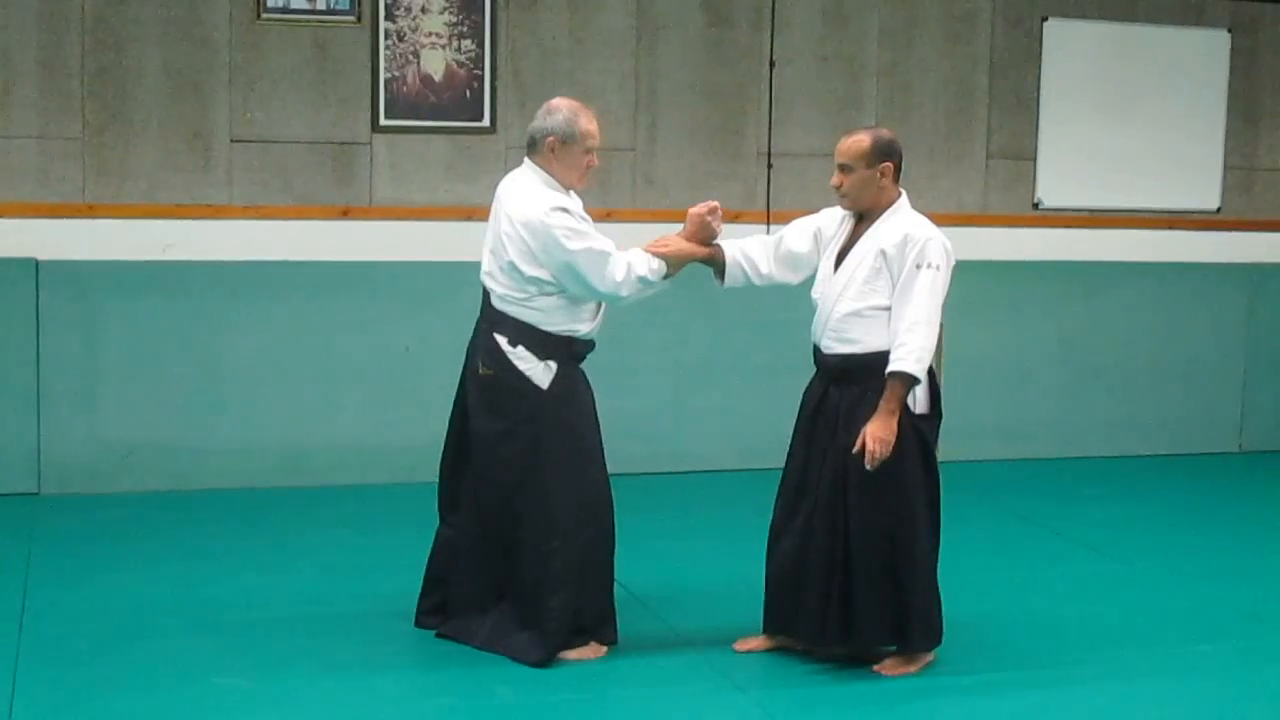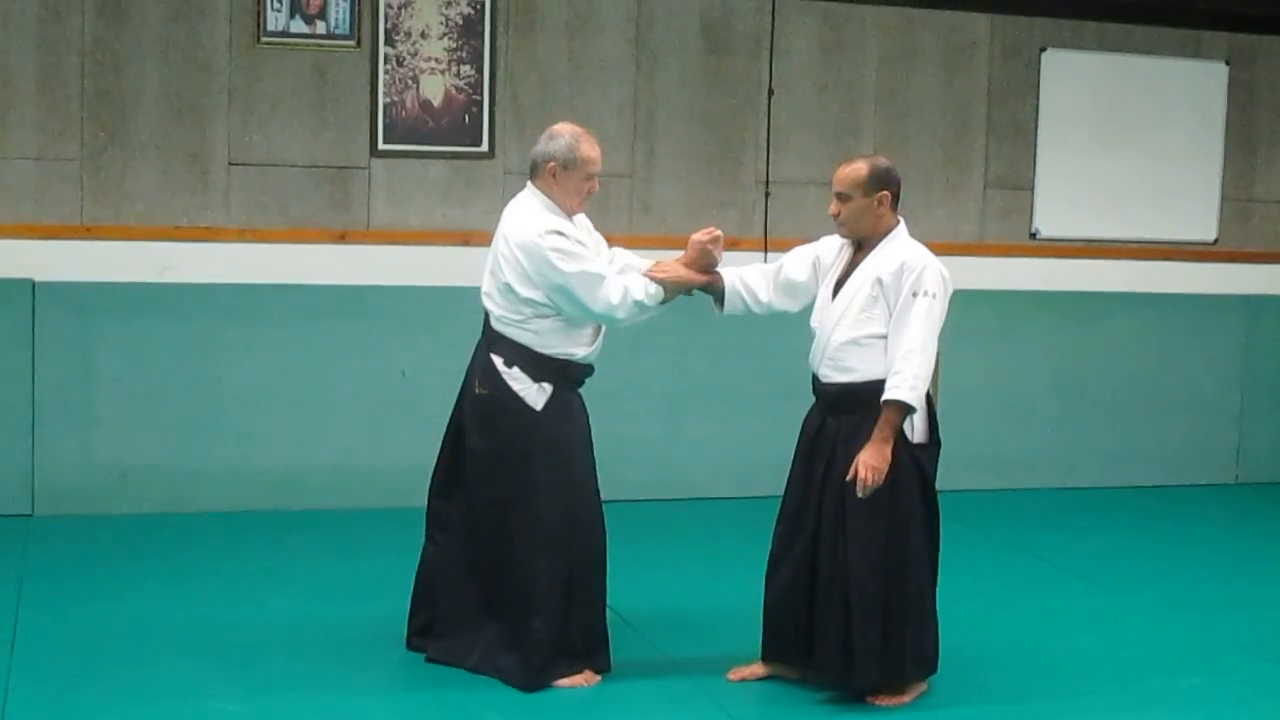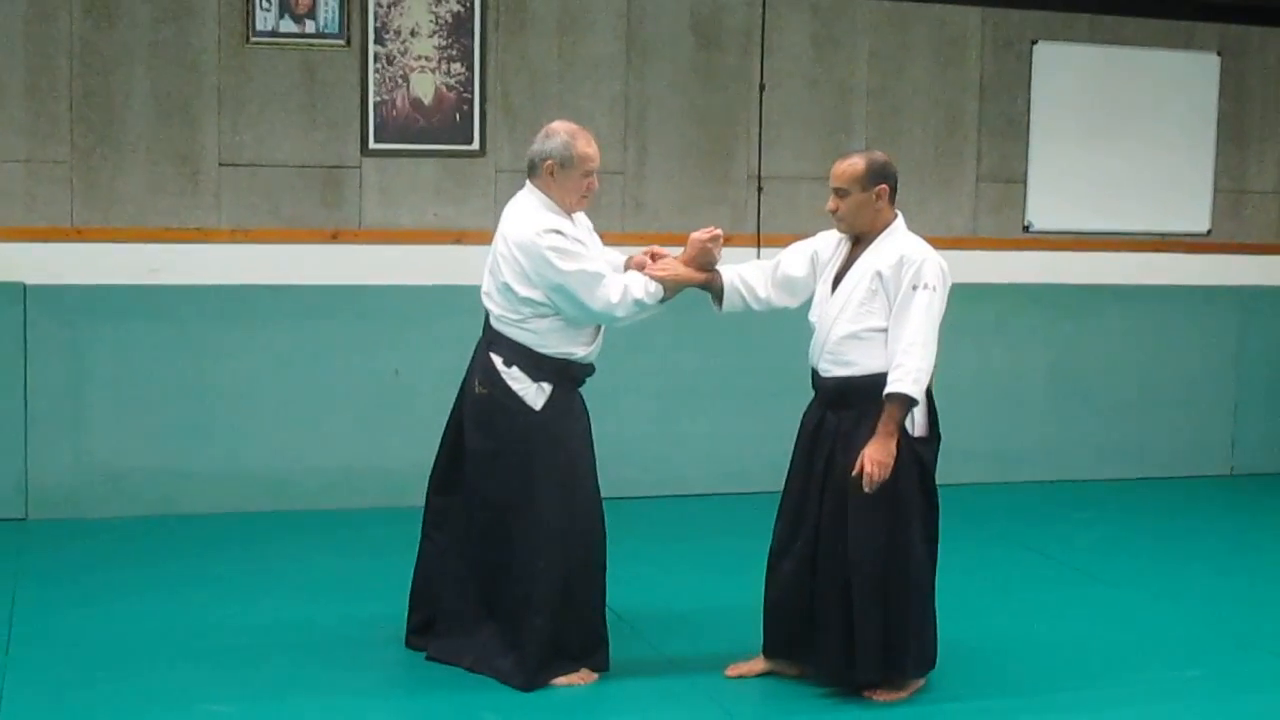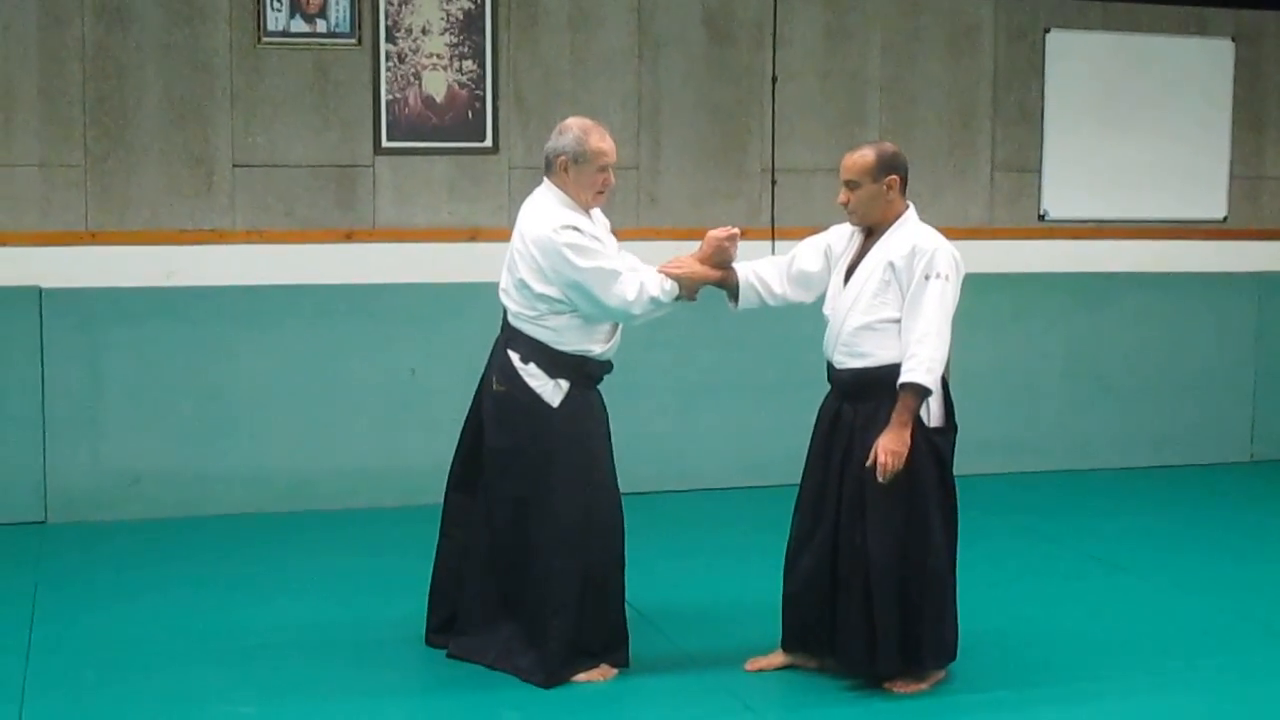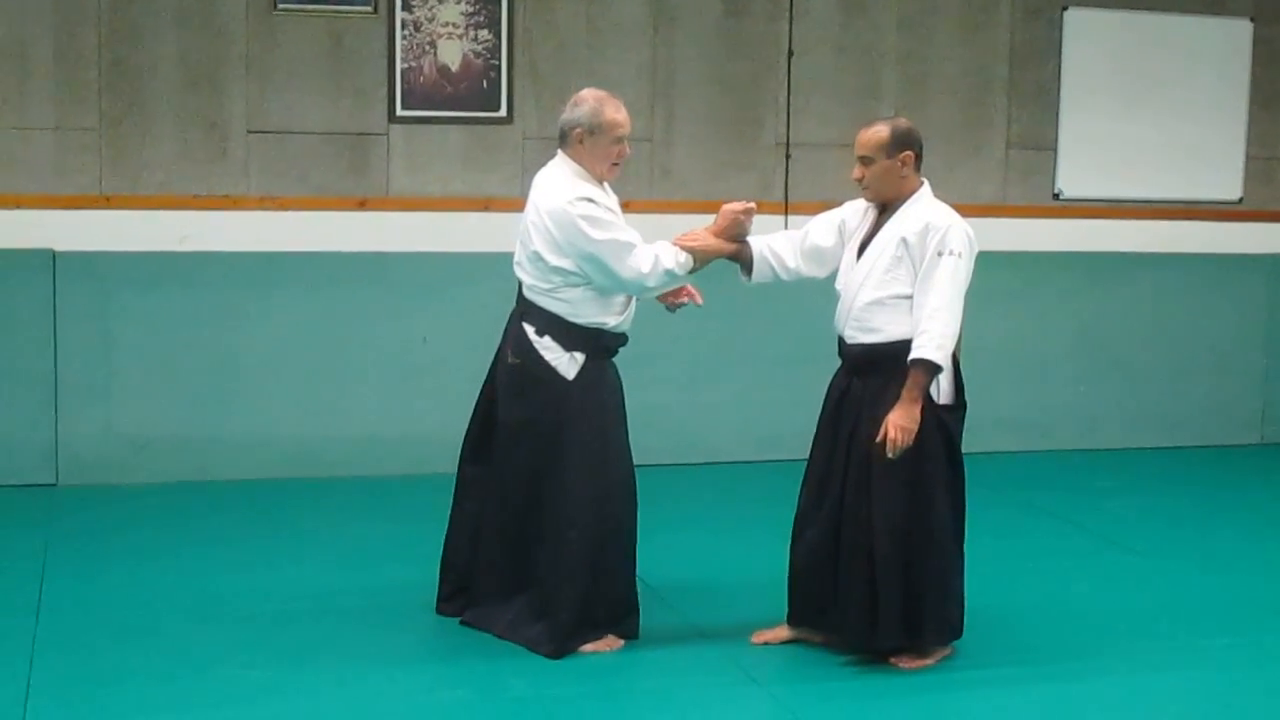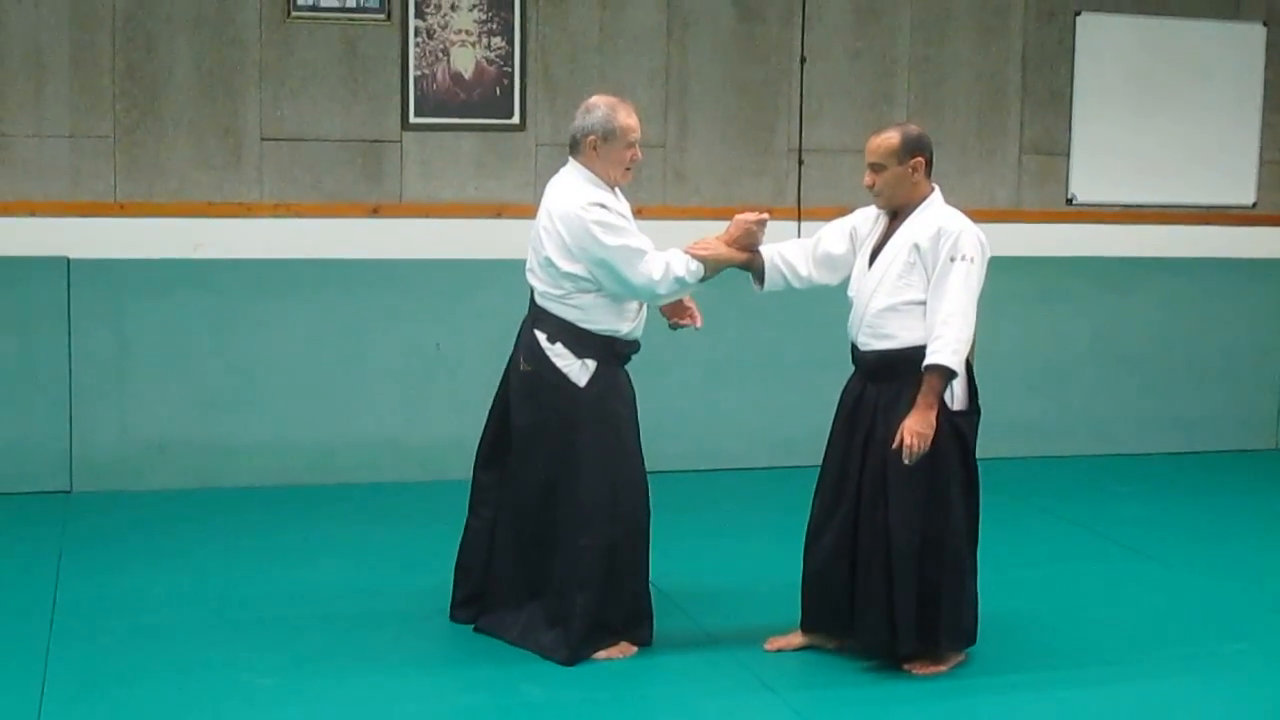
dt=0.4s
person 1, frame 1
left shoulder: (521, 186)
right shoulder: (544, 212)
left elbow: (581, 263)
right elbow: (612, 280)
left wrist: (625, 256)
right wrist: (685, 246)
left hip: (503, 355)
right hip: (531, 367)
left knee: (488, 486)
right knee: (565, 497)
left ankle: (461, 604)
right ankle: (556, 628)
person 1, frame 2
left shoulder: (547, 212)
right shoulder: (541, 234)
left elbow: (607, 264)
right elbow: (611, 299)
right wrist: (685, 271)
left hip: (507, 381)
right hip: (529, 391)
left knee: (480, 507)
right knee: (555, 521)
left ankle: (449, 627)
right ankle: (550, 655)
person 1, frame 3
left shoulder: (551, 211)
right shoulder: (538, 234)
left elbow: (595, 269)
right elbow: (608, 301)
left wrist: (629, 263)
right wrist: (685, 268)
left hip: (506, 381)
right hip: (529, 391)
left knee: (476, 505)
right knee: (556, 521)
left ankle: (447, 624)
right ankle: (548, 655)
person 1, frame 4
left shoulder: (571, 208)
right shoulder: (555, 229)
left elbow: (613, 271)
right elbow: (623, 297)
left wrist: (666, 275)
right wrist: (699, 266)
left hip: (523, 378)
right hip: (546, 388)
left knee: (495, 503)
right knee: (575, 518)
left ankle: (470, 622)
right ankle: (568, 651)
person 1, frame 5
left shoulder: (572, 181)
right shoulder: (570, 202)
left elbow: (616, 260)
right elbow: (636, 269)
left wrist: (661, 283)
right wrist: (714, 238)
left hip: (539, 350)
right hip: (562, 360)
left knee: (510, 473)
right knee: (587, 490)
left ankle: (480, 591)
right ankle: (574, 622)
person 1, frame 6
left shoulder: (583, 188)
right shoulder: (583, 207)
left elbow: (624, 269)
right elbow: (649, 274)
left wrist: (666, 298)
right wrist: (726, 247)
left hip: (553, 356)
right hip: (575, 367)
left knee: (527, 481)
right knee: (600, 497)
left ankle: (494, 597)
right ankle: (588, 628)
person 2, frame 1
left shoulder: (918, 239)
right shoulder: (832, 224)
left elbow: (915, 334)
right elbow: (768, 255)
left wrist: (887, 414)
right wrist: (698, 251)
left hip: (885, 394)
right hip: (830, 389)
left knee: (891, 524)
right knee: (804, 512)
left ankle: (915, 641)
right ankle: (795, 626)
person 2, frame 2
left shoulder: (915, 267)
right shoulder: (831, 252)
left elbow: (911, 362)
right elbow: (768, 283)
left wrist: (881, 442)
right wrist: (697, 278)
left hip: (884, 423)
right hip: (829, 417)
left knee: (885, 553)
right knee: (802, 540)
left ankle: (905, 671)
right ankle: (791, 654)
person 2, frame 3
left shoulder: (914, 261)
right shoulder: (829, 247)
left elbow: (913, 355)
right elbow: (765, 280)
left wrist: (885, 435)
right wrist: (696, 277)
left hip: (883, 417)
right hip: (829, 412)
left knee: (885, 548)
right knee: (803, 536)
left ankle: (903, 667)
right ankle: (790, 650)
person 2, frame 4
left shoulder: (926, 250)
right shoulder: (842, 240)
left elbow: (926, 344)
right elbow: (781, 276)
left wrist: (900, 426)
right wrist: (713, 274)
left hip: (902, 408)
right hip: (846, 404)
left knee: (903, 540)
right knee: (822, 528)
left ankle: (922, 659)
right ankle: (810, 643)
person 2, frame 5
left shoulder: (940, 228)
right shoulder: (855, 216)
left elbow: (936, 323)
right elbow: (793, 250)
left wrist: (908, 403)
right wrist: (726, 247)
left hip: (909, 384)
right hip: (854, 380)
left knee: (909, 516)
right knee: (828, 504)
left ankle: (927, 635)
right ankle: (815, 618)
person 2, frame 6
left shoulder: (952, 233)
right shoulder: (867, 223)
left elbow: (951, 327)
right elbow: (807, 258)
left wrist: (925, 407)
right wrist: (740, 256)
left hip: (923, 389)
right hip: (869, 385)
left knee: (925, 521)
right knee: (842, 509)
left ankle: (941, 641)
right ankle: (829, 624)
